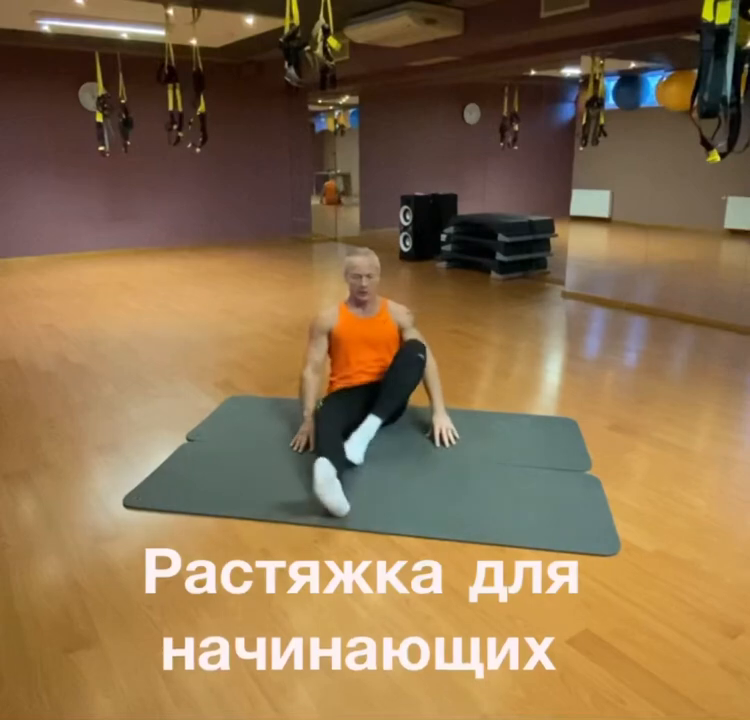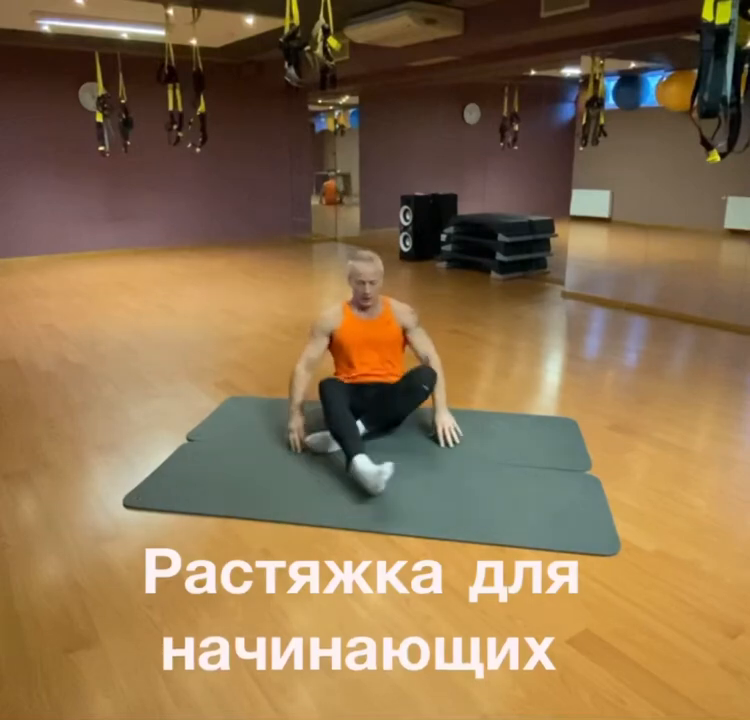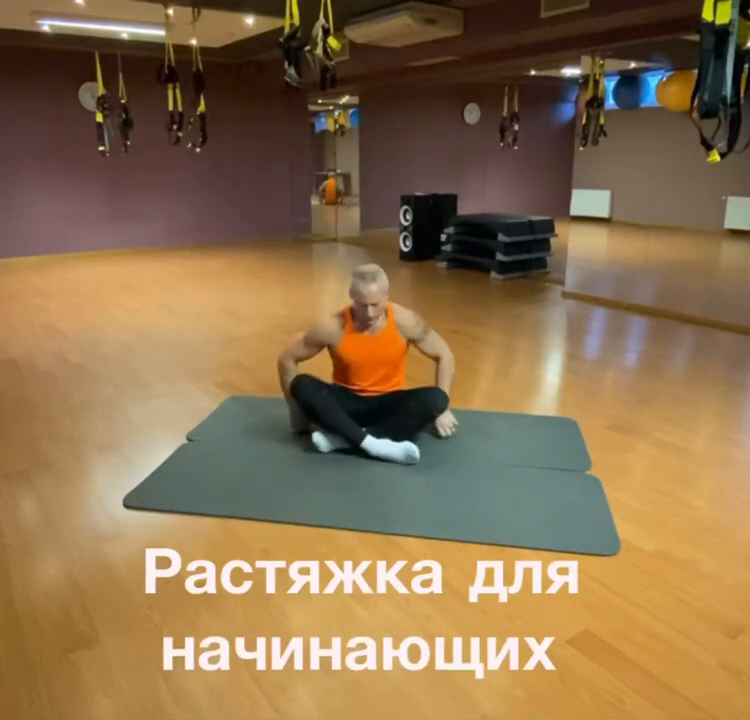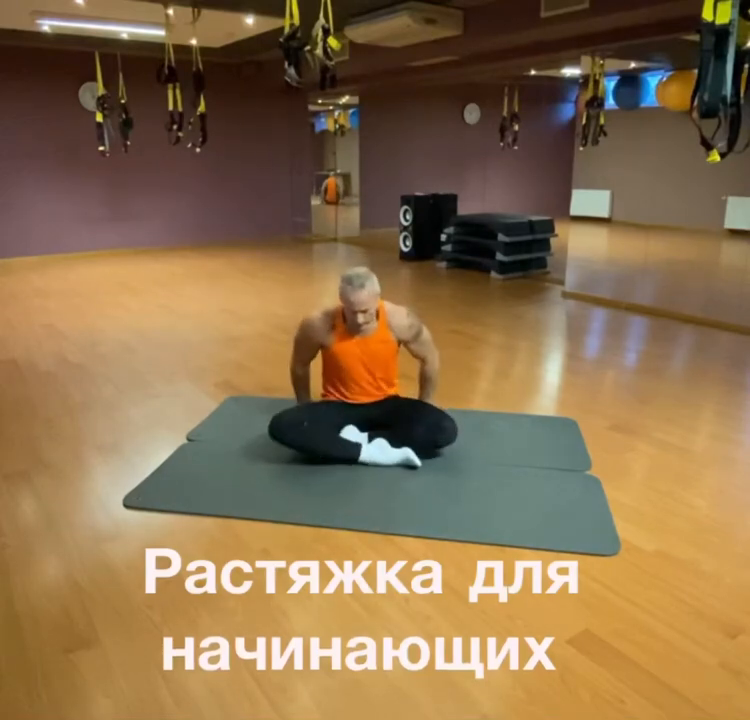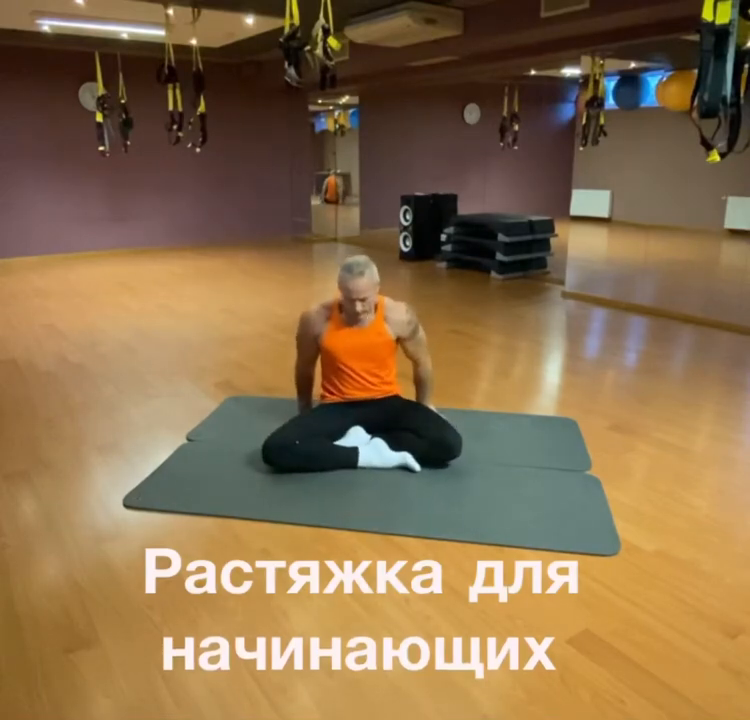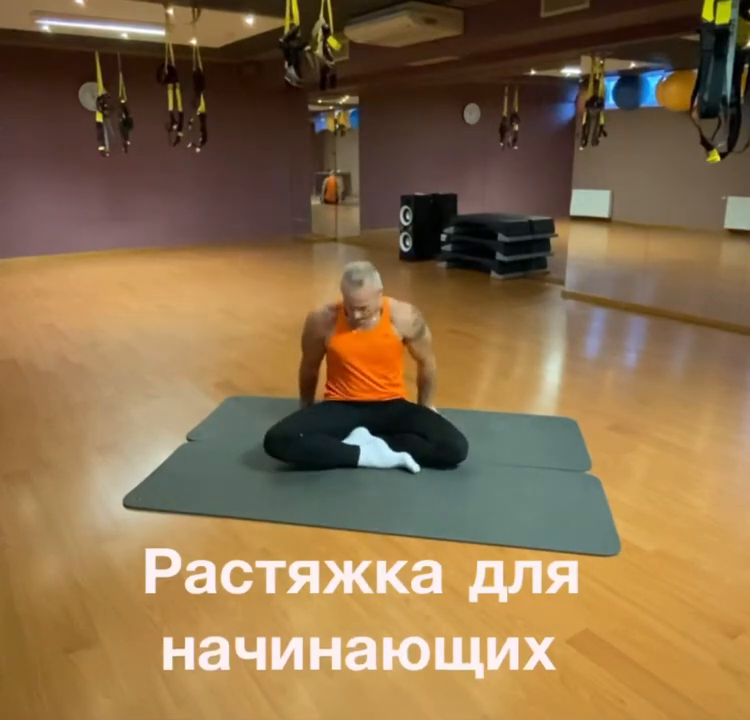
dt=0.5s
person 1, frame 1
left shoulder: (399, 314)
right shoulder: (328, 319)
left elbow: (427, 359)
right elbow: (312, 369)
left wrist: (439, 411)
right wrist: (308, 418)
left hip: (388, 396)
right hip: (346, 393)
left knee: (415, 349)
right knee: (325, 418)
left ankle: (368, 428)
right ankle: (330, 479)
person 1, frame 2
left shoulder: (402, 314)
right shoulder: (332, 319)
left elbow: (431, 359)
right elbow: (304, 367)
left wrist: (443, 411)
right wrist: (296, 415)
left hip: (390, 395)
right hip: (350, 395)
left knee: (425, 374)
right knee: (329, 387)
left ankle: (351, 431)
right ankle: (359, 462)
person 1, frame 3
left shoulder: (405, 321)
right shoulder: (332, 328)
left elbow: (444, 356)
right elbow: (286, 359)
left wrist: (441, 410)
right wrist: (297, 411)
left hip: (390, 404)
right hip: (347, 403)
left knee: (434, 399)
right knee: (302, 384)
left ankle: (347, 437)
right ankle: (370, 443)
person 1, frame 4
left shoulder: (400, 321)
right shoulder: (318, 326)
left elbow: (430, 359)
right elbow: (300, 366)
left wrist: (424, 407)
right wrist: (305, 409)
left hip: (386, 405)
right hip: (339, 407)
left knee: (445, 431)
right knee: (280, 426)
left ankle: (352, 440)
right ankle: (369, 452)
person 1, frame 5
left shoulder: (399, 317)
right shoulder: (316, 320)
left elbow: (421, 362)
right elbow: (305, 367)
left wrist: (425, 405)
right wrist: (304, 411)
left hip: (387, 403)
right hip: (338, 407)
left knee: (449, 445)
right knee: (275, 450)
left ankle: (361, 441)
right ankle: (366, 456)
person 1, frame 6
left shoulder: (404, 317)
right shoulder: (321, 320)
left elbow: (426, 362)
right elbow: (309, 368)
left wrist: (426, 406)
right wrist: (306, 411)
left hip: (391, 406)
right hip: (341, 407)
left knee: (455, 448)
right knee: (277, 440)
left ankle: (363, 443)
right ankle: (368, 455)
